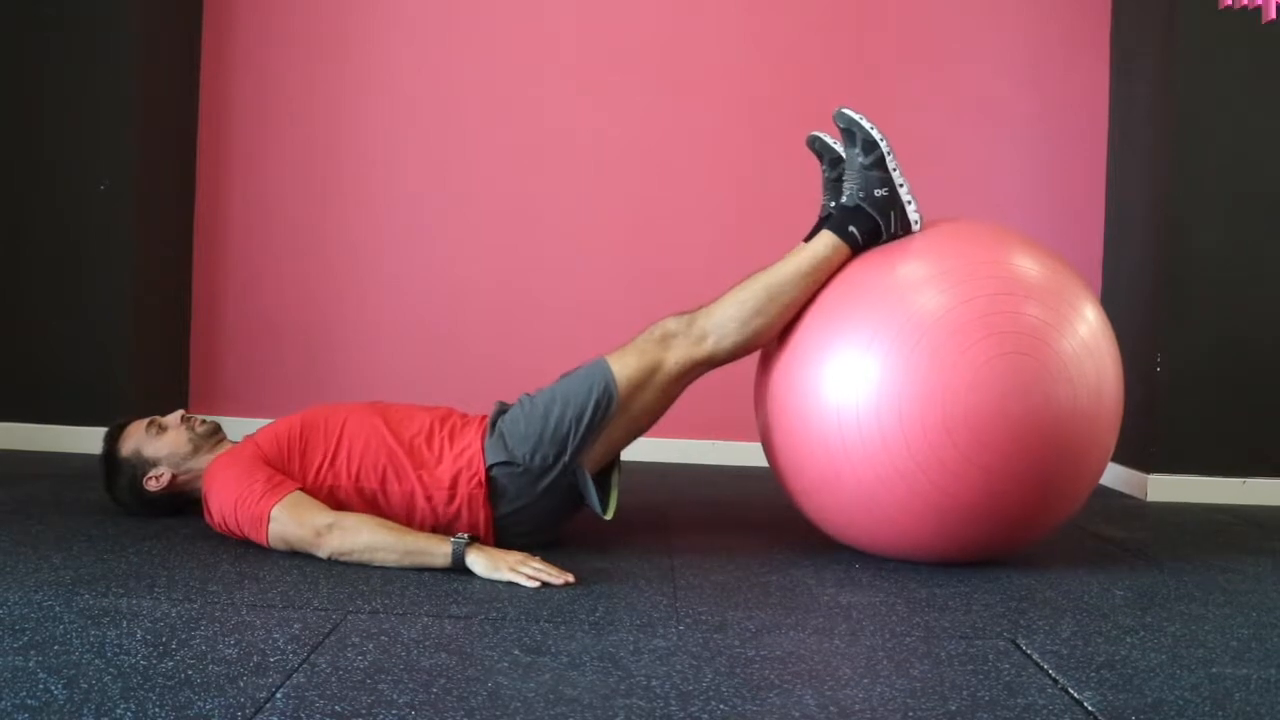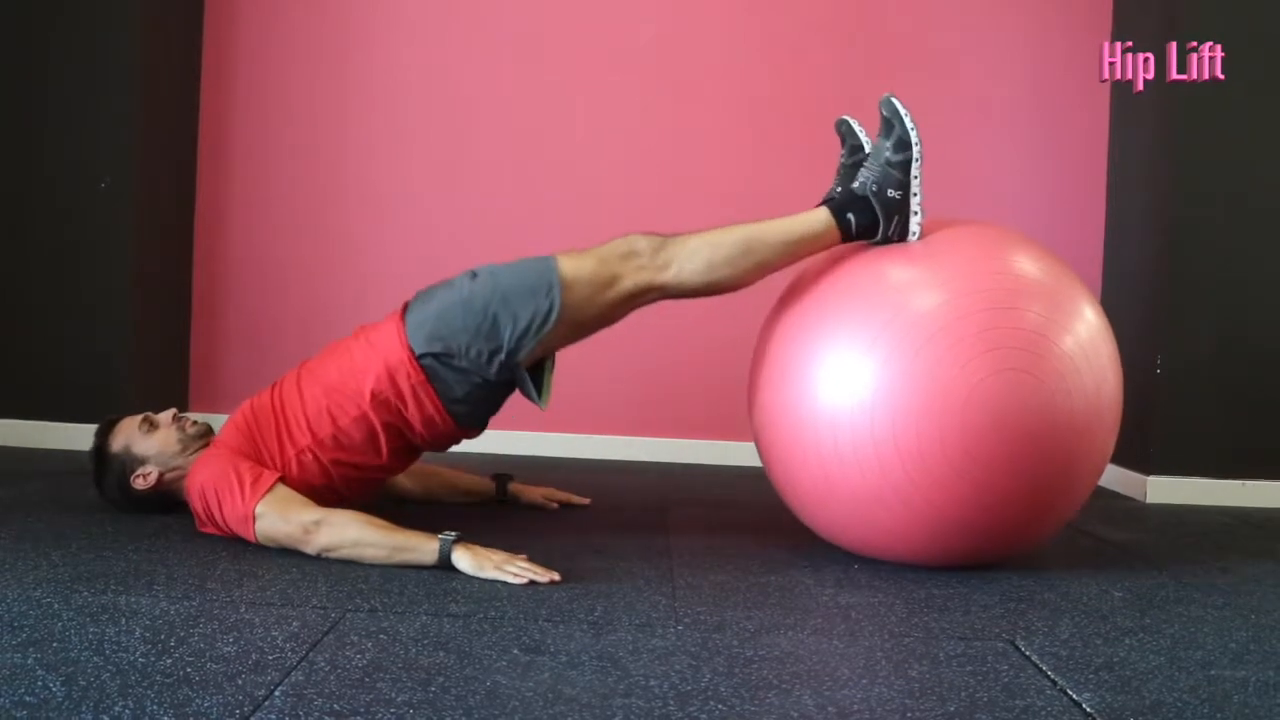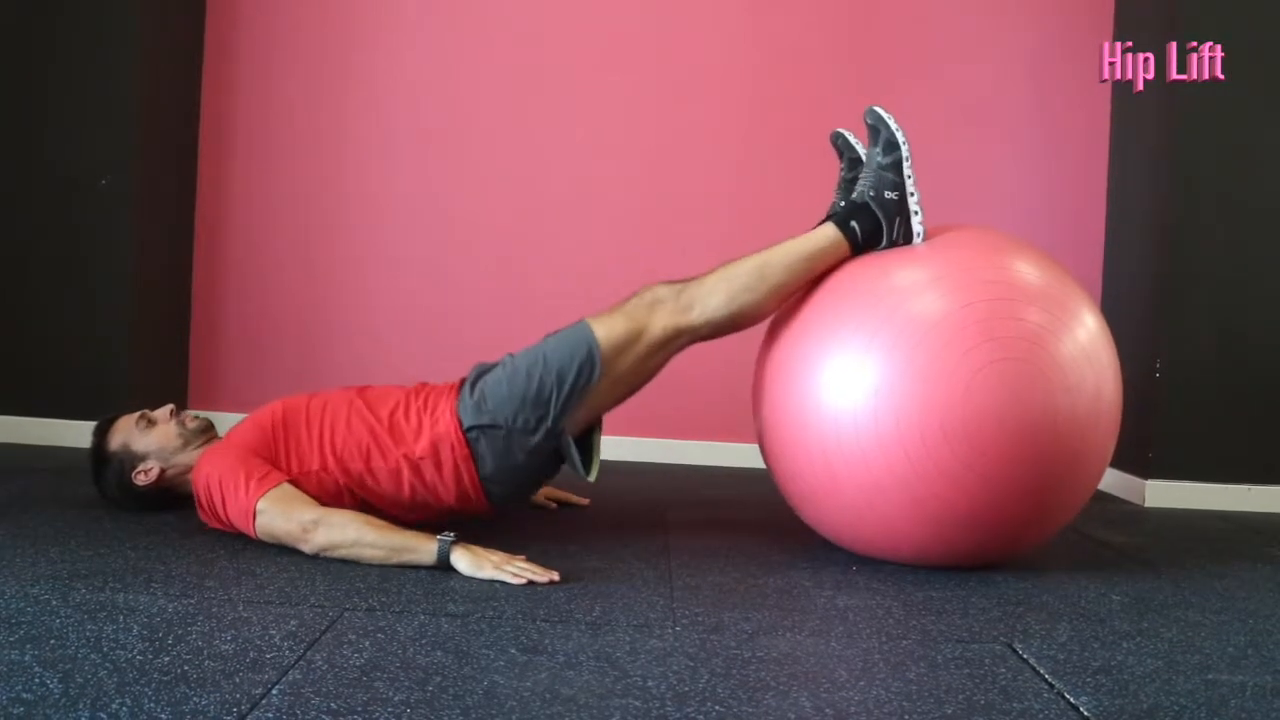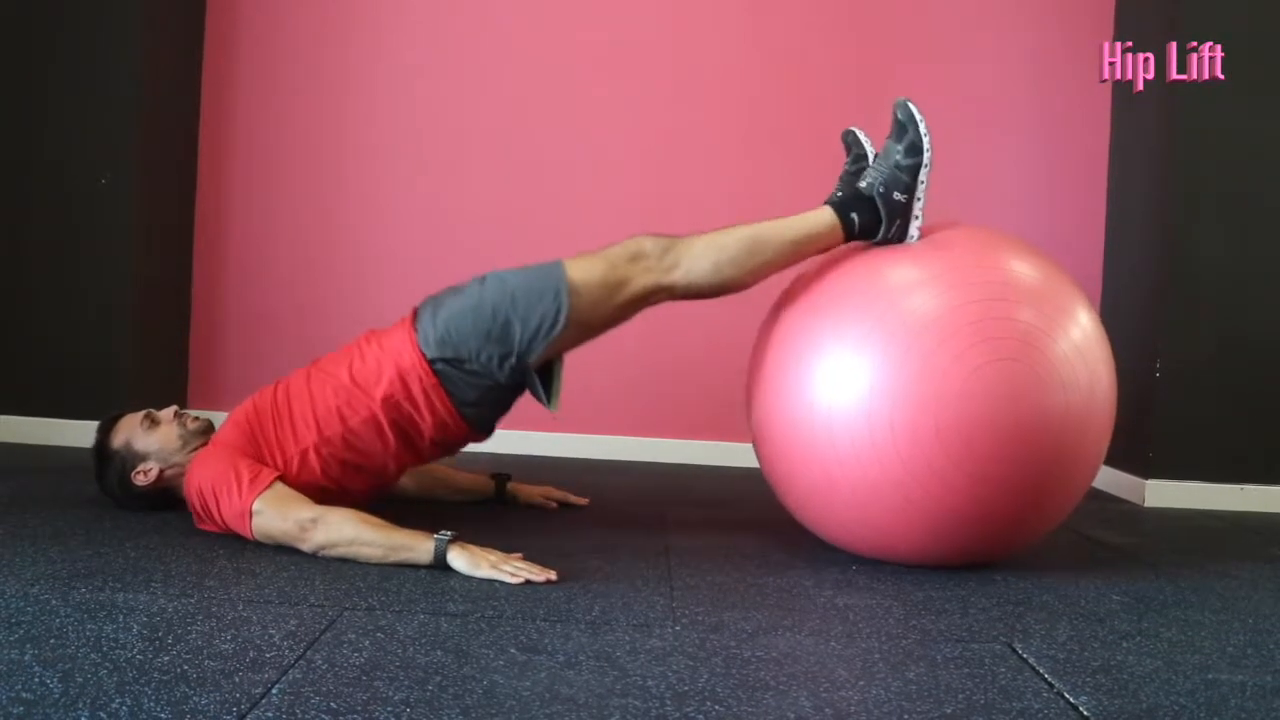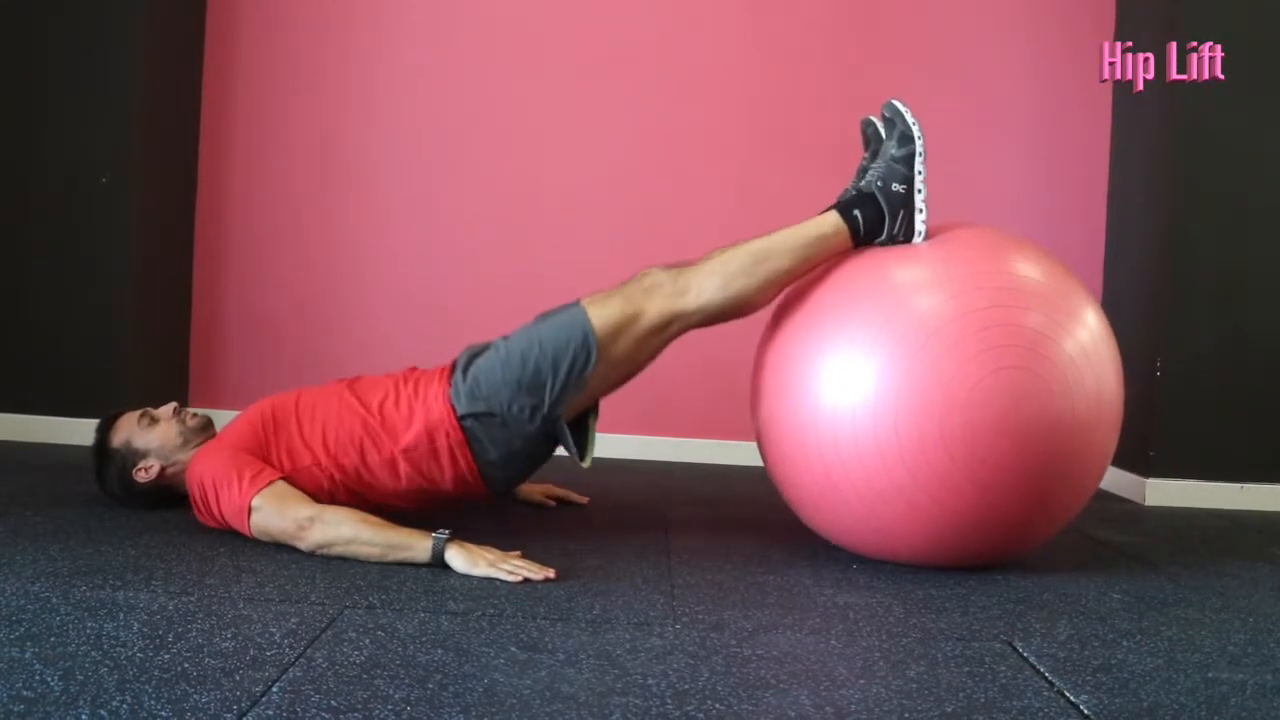
dt=1s
person 1, frame 1
left shoulder: (255, 464)
right shoulder: (231, 487)
right elbow: (329, 534)
right wrist: (469, 550)
left hip: (489, 450)
right hip: (496, 476)
left knee: (676, 341)
right knee: (677, 345)
left ankle: (839, 228)
right ankle: (858, 221)
person 1, frame 2
left shoulder: (233, 465)
right shoulder: (214, 483)
left elbow: (385, 468)
right elbow: (312, 533)
right wrist: (452, 552)
left hip: (436, 363)
left knee: (639, 266)
right knee: (641, 265)
left ankle: (844, 213)
right ankle: (857, 214)
person 1, frame 3
left shoulder: (238, 462)
right shoulder: (222, 478)
right elbow: (313, 530)
left wrist: (511, 484)
right wrist: (451, 551)
left hip: (468, 435)
right hip: (472, 437)
left knee: (663, 309)
right knee: (667, 311)
left ankle: (847, 229)
right ankle: (863, 226)
person 1, frame 4
left shoulder: (232, 462)
right shoulder: (211, 480)
left elbow: (386, 464)
right elbow: (310, 530)
right wrist: (448, 550)
left hip: (440, 368)
left knee: (646, 265)
right knee: (651, 264)
left ankle: (846, 215)
right ankle: (860, 216)
person 1, frame 5
left shoulder: (234, 461)
right shoulder: (216, 476)
right elbow: (308, 527)
left wrist: (504, 482)
right wrist: (446, 548)
left hip: (461, 416)
right hip: (469, 421)
left knee: (662, 294)
right knee: (666, 297)
left ankle: (857, 220)
right ankle: (866, 217)
